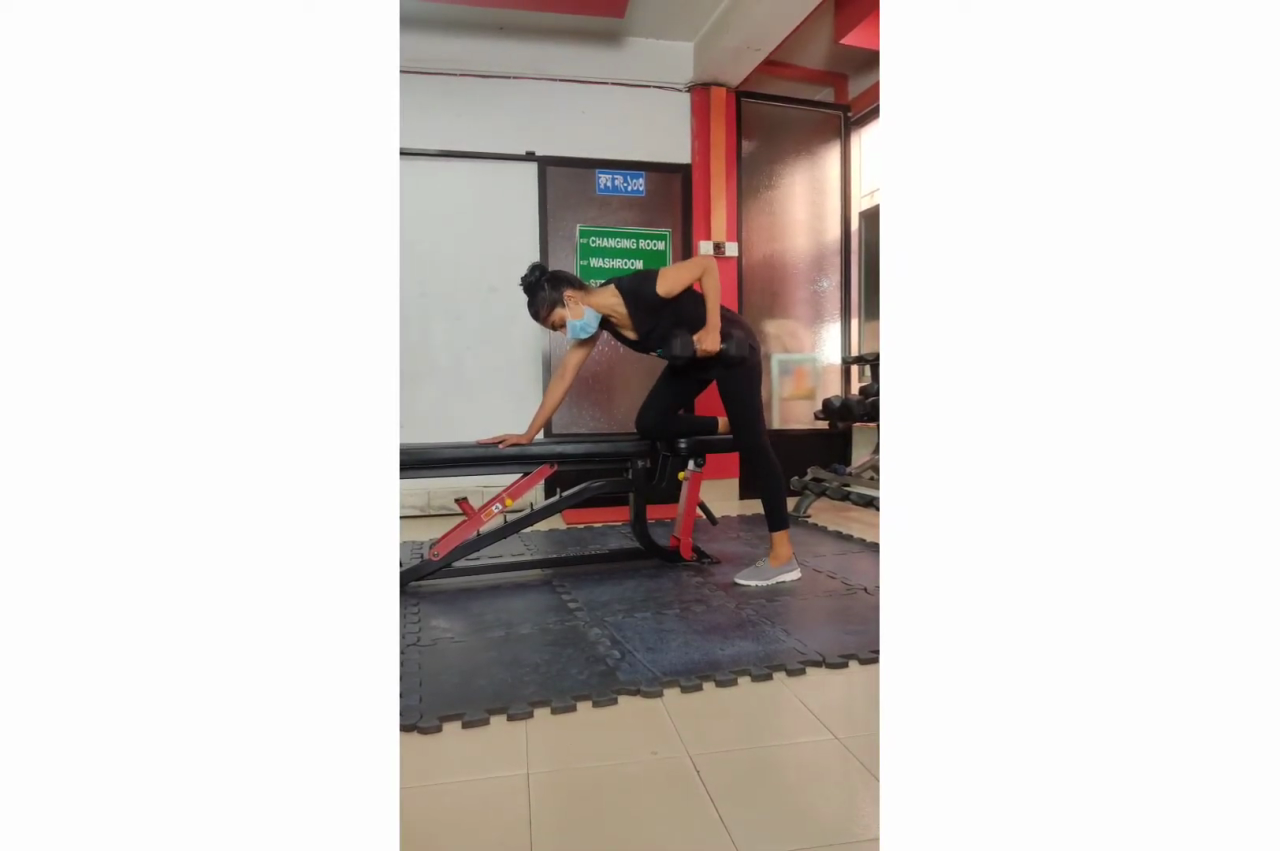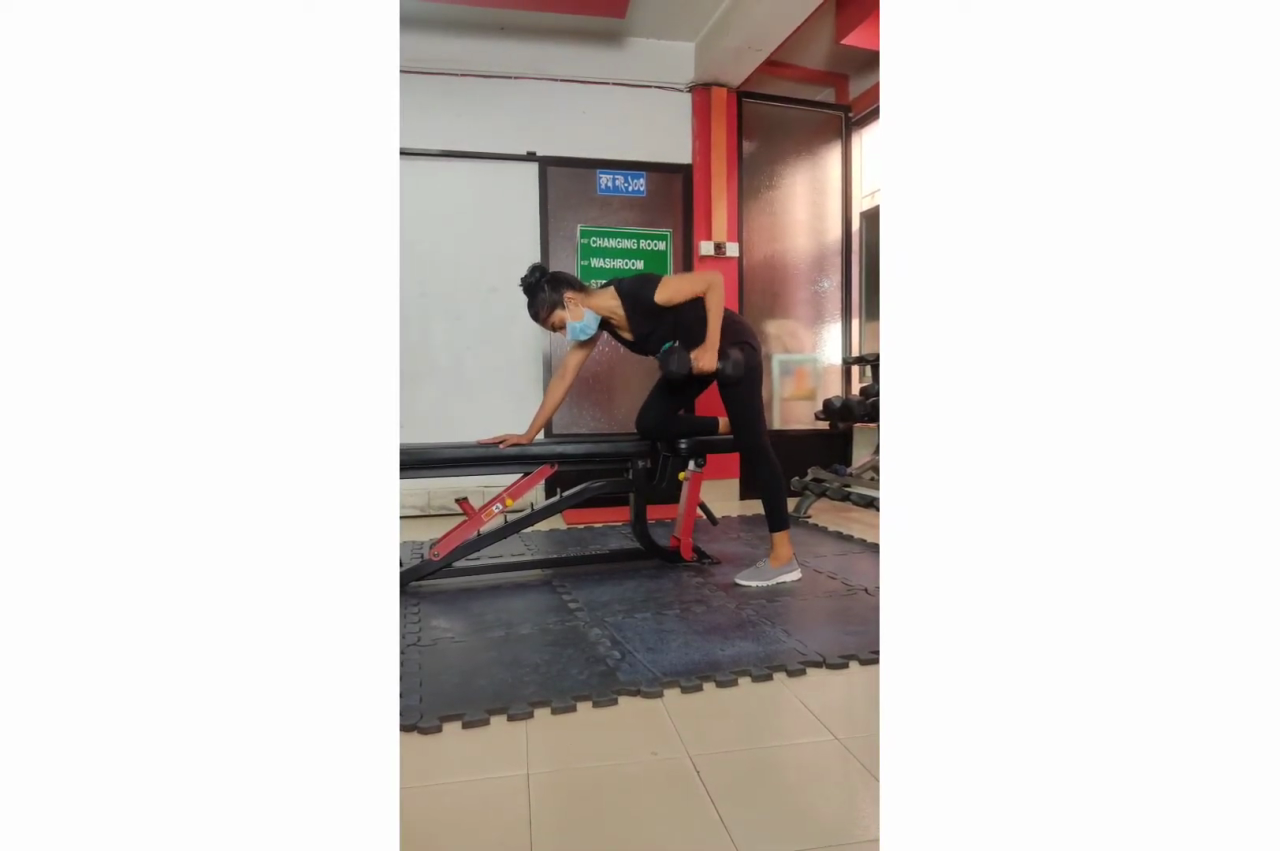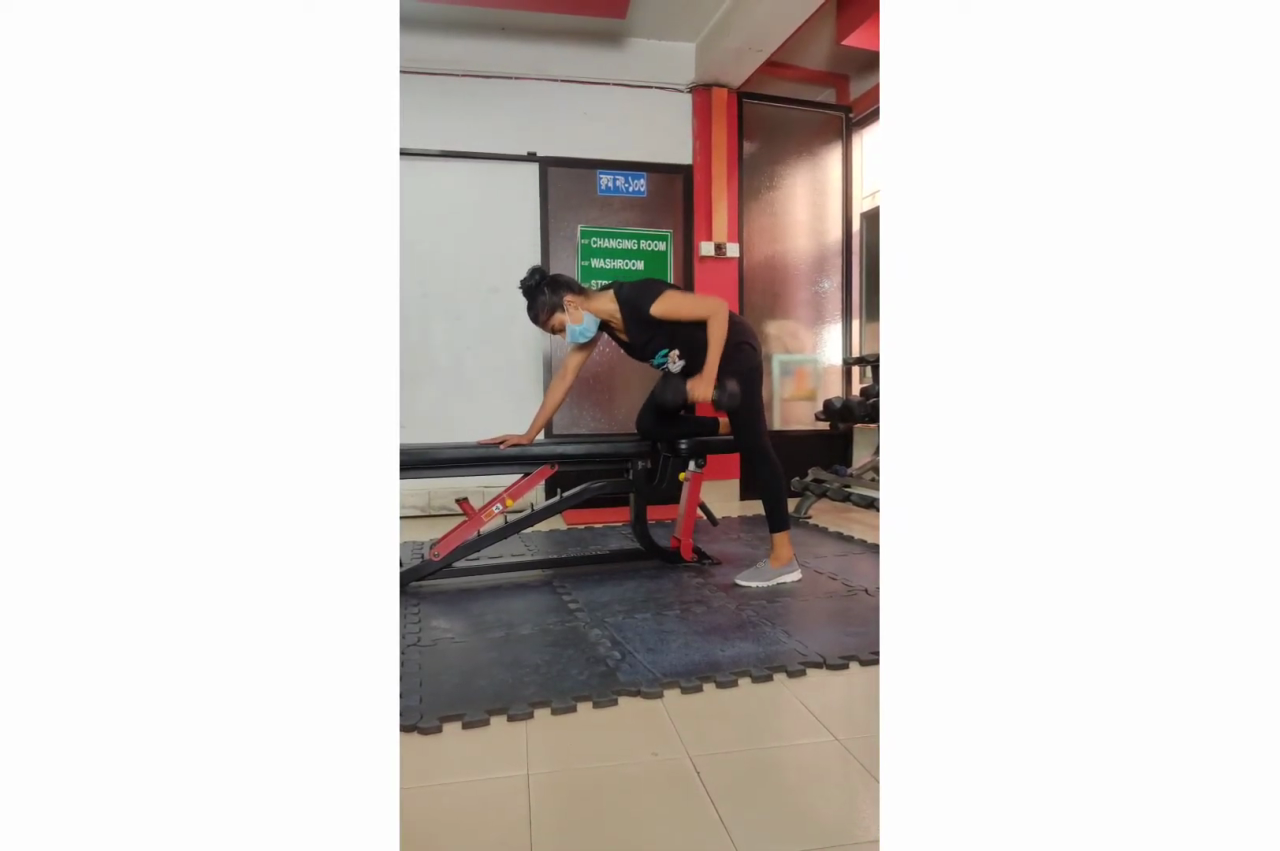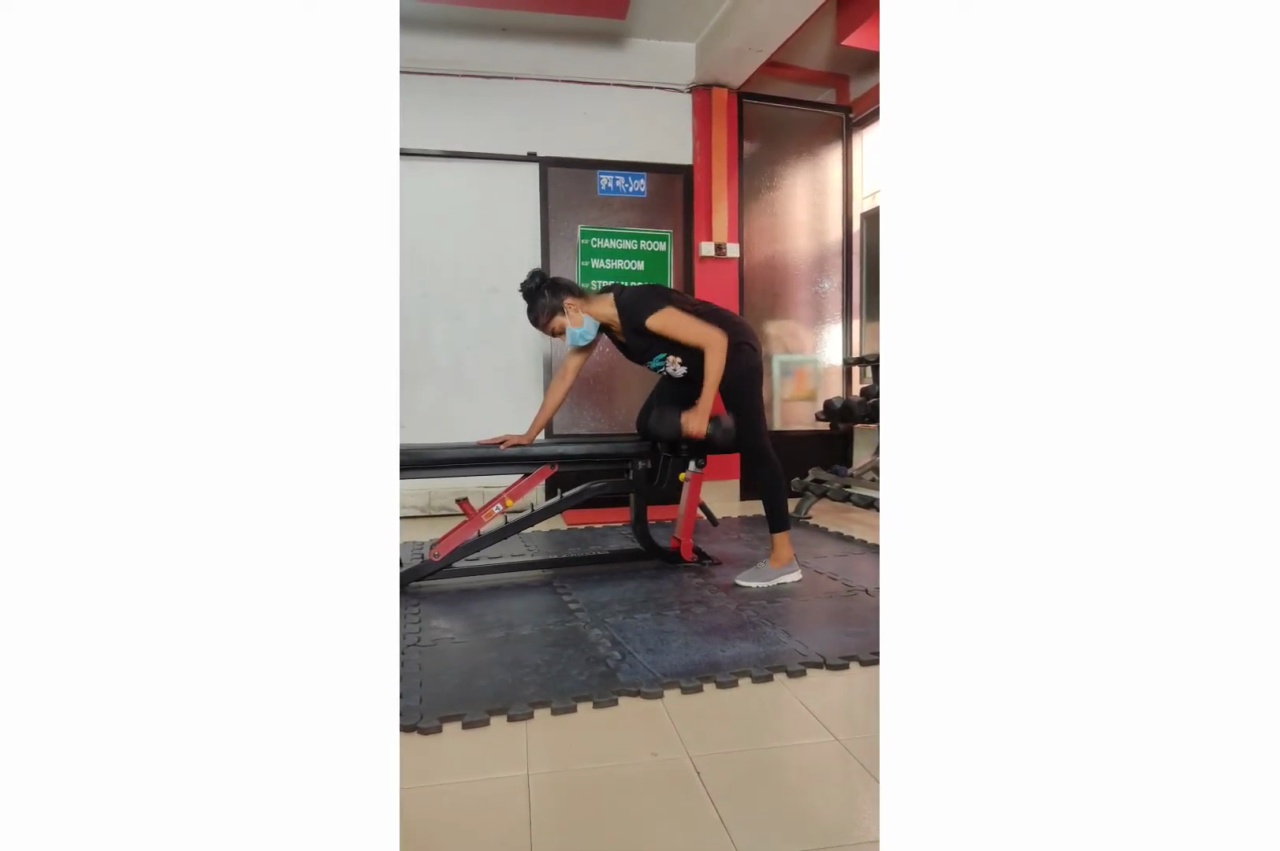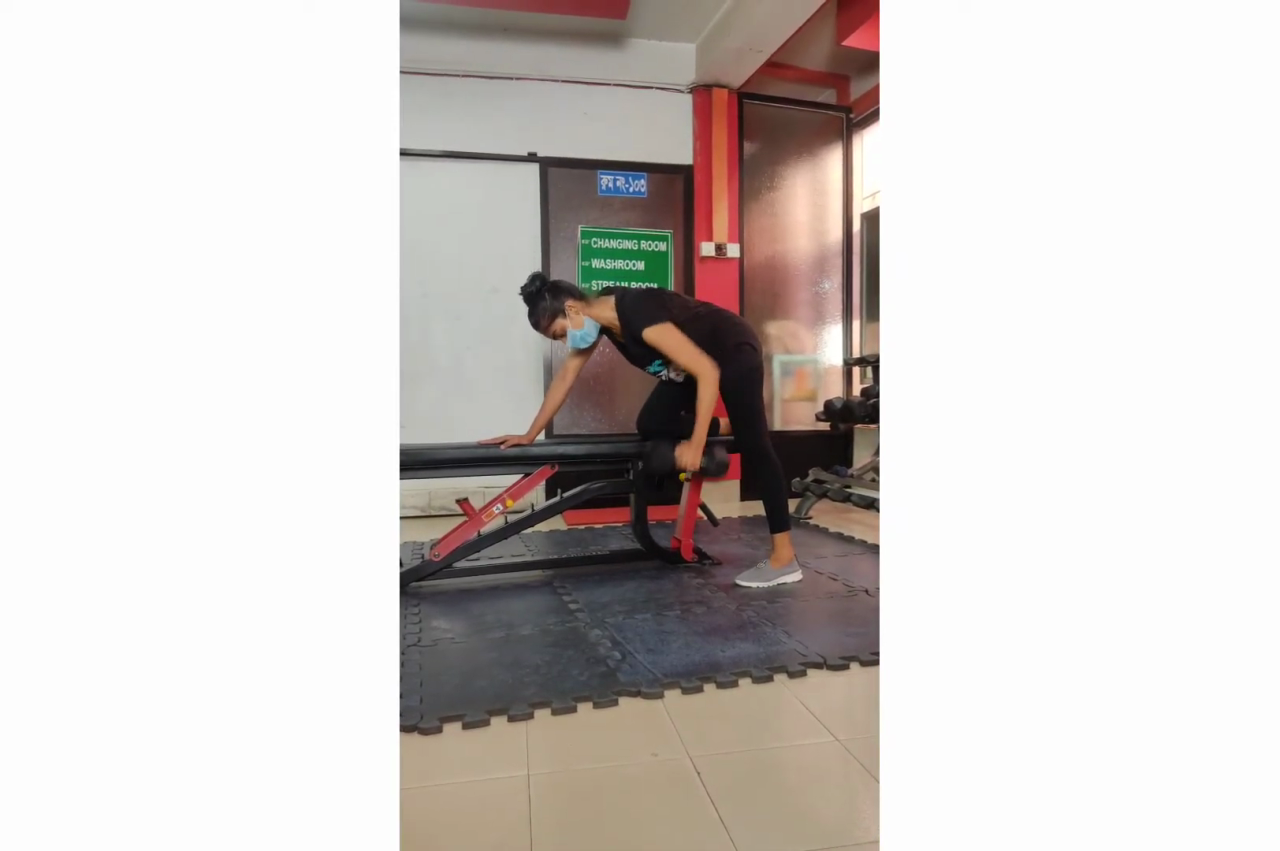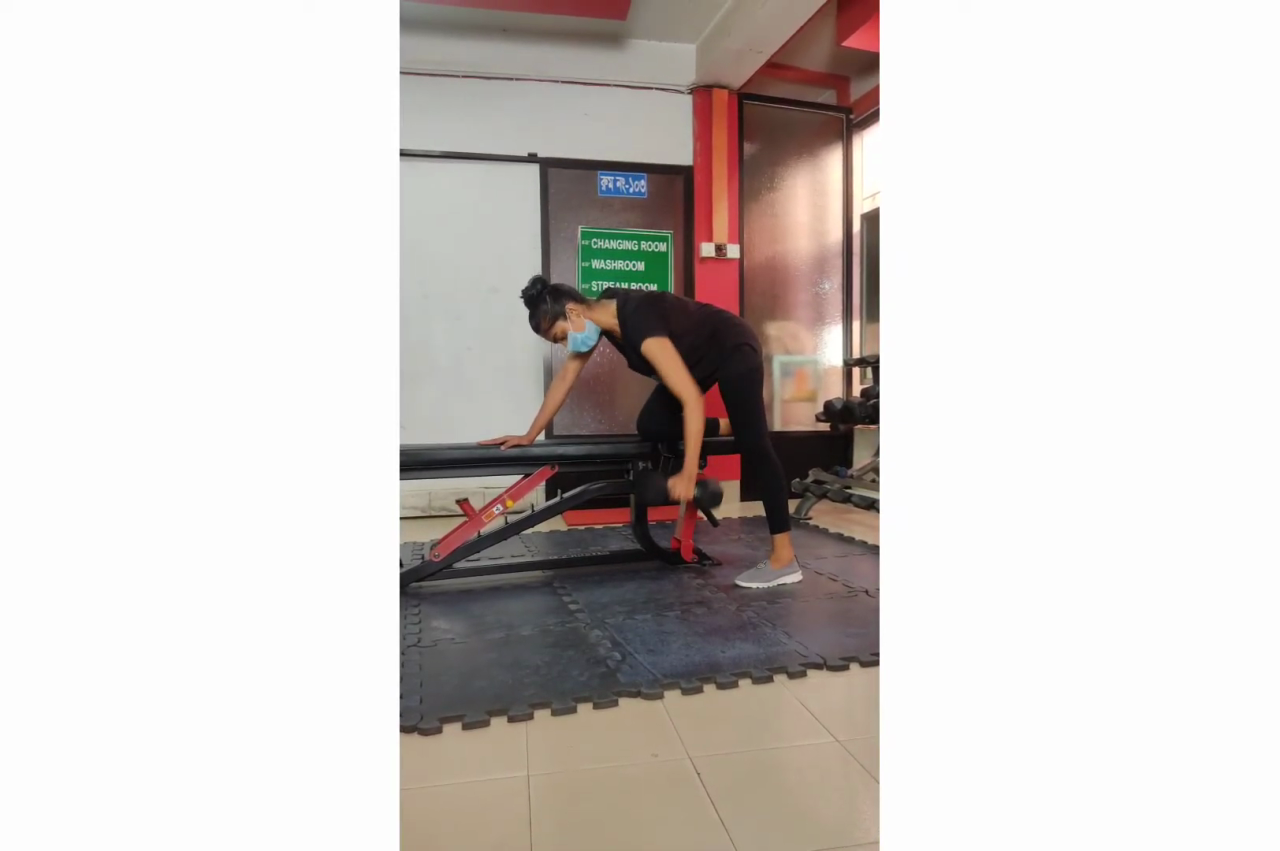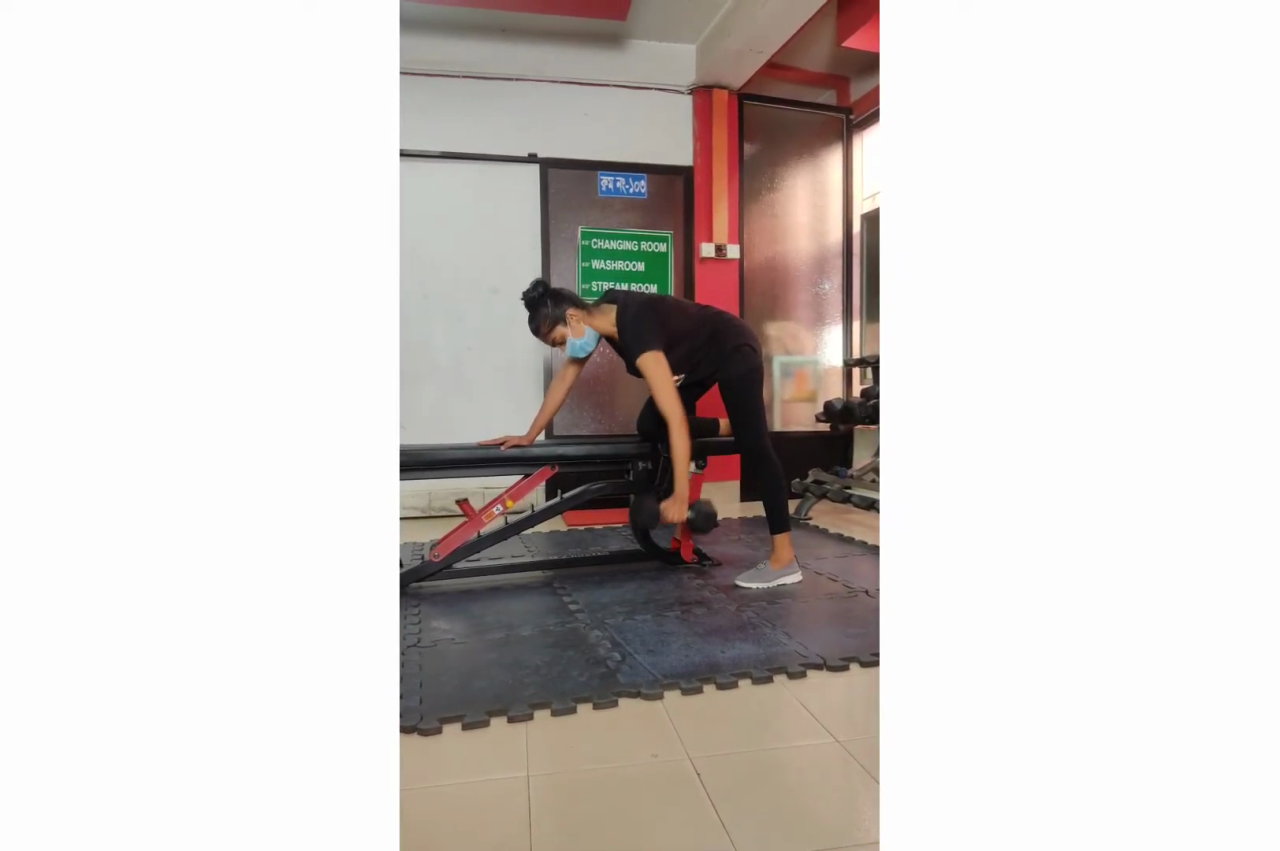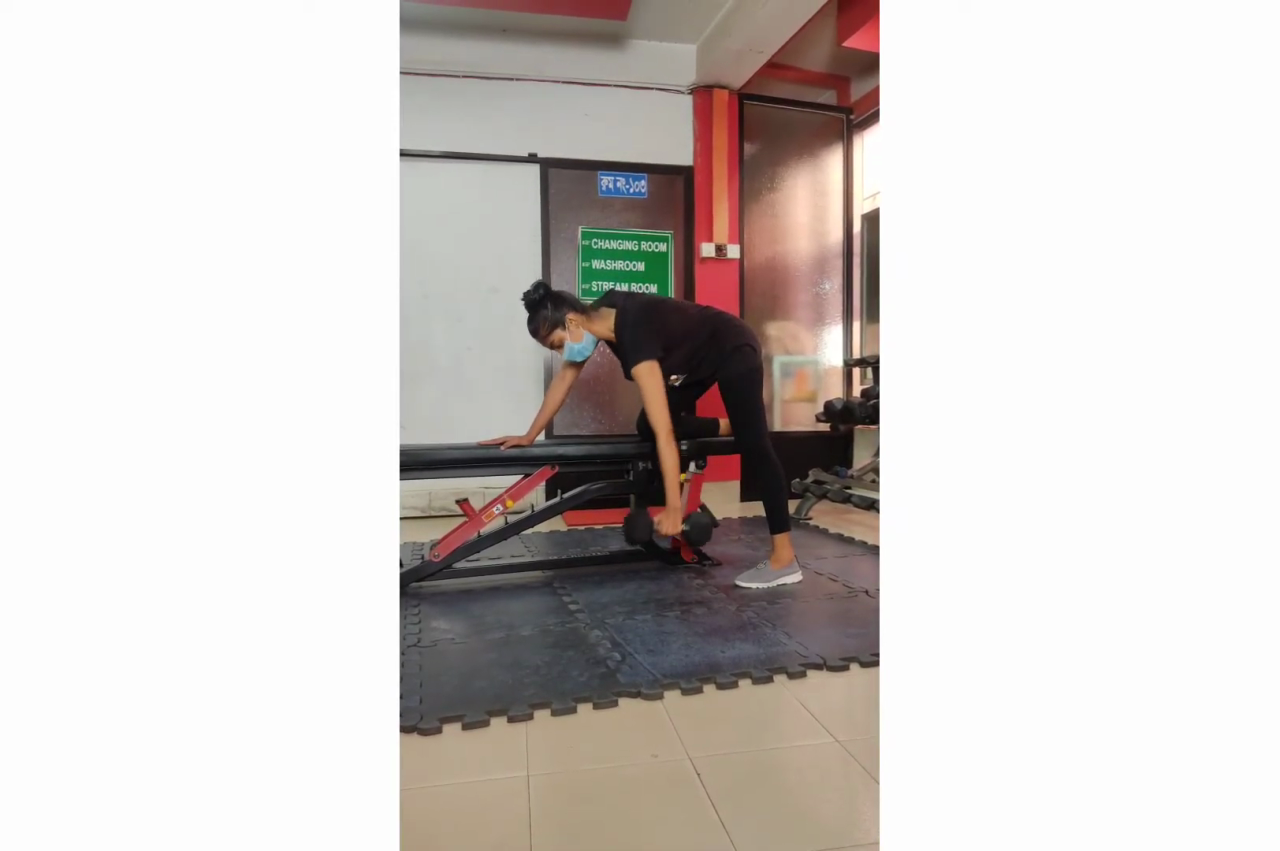
dt=0.1s
person 1, frame 1
left shoulder: (639, 290)
right shoulder: (597, 312)
left elbow: (706, 263)
right elbow: (566, 372)
left wrist: (712, 330)
right wrist: (529, 434)
right hip: (691, 354)
left knee: (752, 447)
right knee: (650, 425)
left ankle: (783, 557)
right ankle: (731, 425)
person 1, frame 2
left shoulder: (638, 294)
right shoulder: (596, 313)
left elbow: (713, 280)
right elbow: (566, 373)
left wrist: (710, 347)
right wrist: (530, 434)
left hip: (730, 347)
right hip: (690, 357)
left knee: (753, 447)
right knee: (650, 426)
left ankle: (783, 557)
right ankle: (731, 425)
person 1, frame 3
left shoulder: (637, 300)
right shoulder: (599, 313)
left elbow: (719, 309)
right elbow: (566, 373)
left wrist: (707, 376)
right wrist: (530, 434)
left hip: (731, 346)
right hip: (691, 358)
left knee: (753, 448)
right knee: (650, 426)
left ankle: (784, 557)
right ankle: (734, 426)
person 1, frame 4
left shoulder: (637, 307)
right shoulder: (598, 315)
left elbow: (716, 339)
right elbow: (566, 374)
left wrist: (702, 411)
right wrist: (529, 435)
left hip: (732, 348)
right hip: (692, 361)
left knee: (753, 447)
right knee: (650, 427)
left ankle: (784, 557)
right ankle: (734, 426)
person 1, frame 5
left shoulder: (637, 313)
right shoulder: (599, 311)
left elbow: (708, 372)
right elbow: (566, 375)
left wrist: (697, 443)
right wrist: (530, 435)
left hip: (733, 349)
right hip: (693, 356)
left knee: (754, 448)
right knee: (651, 425)
left ankle: (784, 558)
right ankle: (733, 427)
person 1, frame 6
left shoulder: (638, 321)
right shoulder: (599, 313)
left elbow: (691, 398)
right elbow: (566, 376)
left wrist: (688, 475)
right wrist: (530, 436)
left hip: (733, 350)
right hip: (697, 358)
left knee: (754, 448)
right knee: (651, 426)
left ankle: (784, 558)
right ankle: (733, 428)
person 1, frame 7
left shoulder: (636, 329)
right shoulder: (599, 314)
left elbow: (676, 418)
right elbow: (565, 377)
left wrist: (680, 495)
right wrist: (530, 436)
left hip: (733, 350)
right hip: (695, 357)
left knee: (754, 449)
right knee: (649, 428)
left ankle: (784, 559)
right ankle: (732, 427)
person 1, frame 8
left shoulder: (634, 336)
right shoulder: (598, 315)
left elbow: (665, 432)
right elbow: (565, 377)
left wrist: (673, 508)
right wrist: (529, 436)
left hip: (733, 350)
right hip: (695, 357)
left knee: (754, 449)
right knee: (647, 429)
left ankle: (784, 558)
right ankle: (732, 427)
